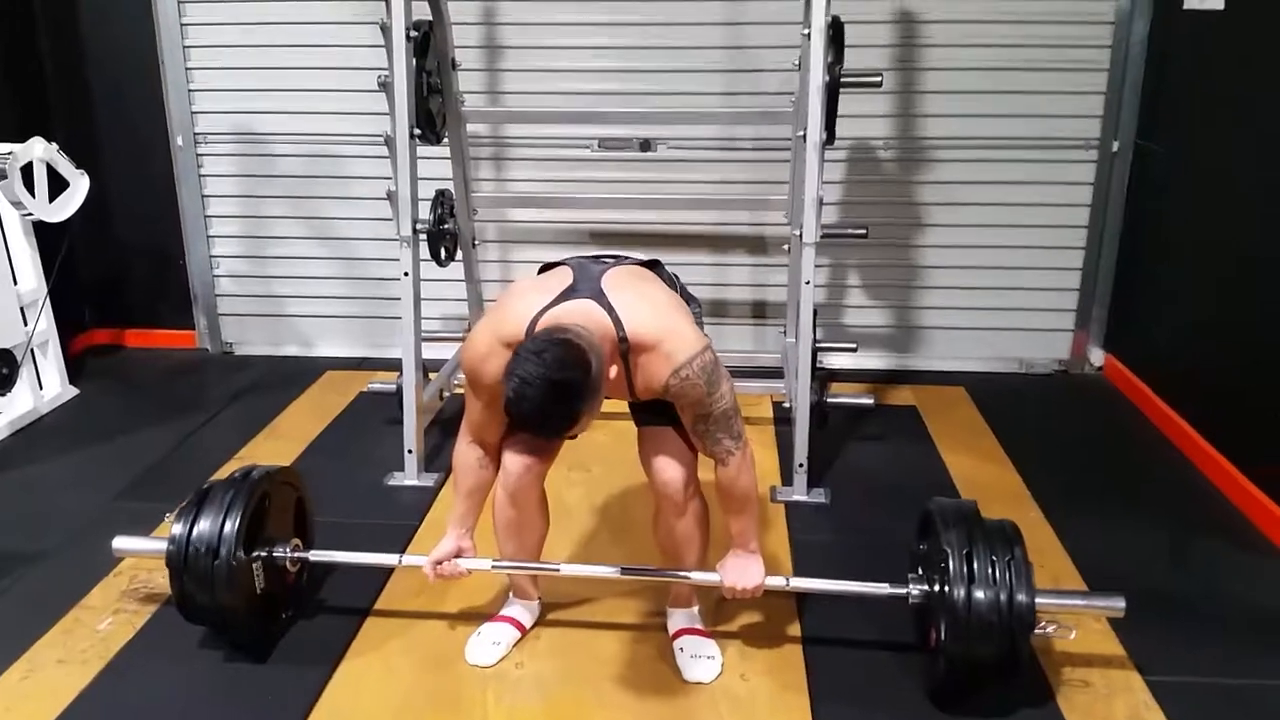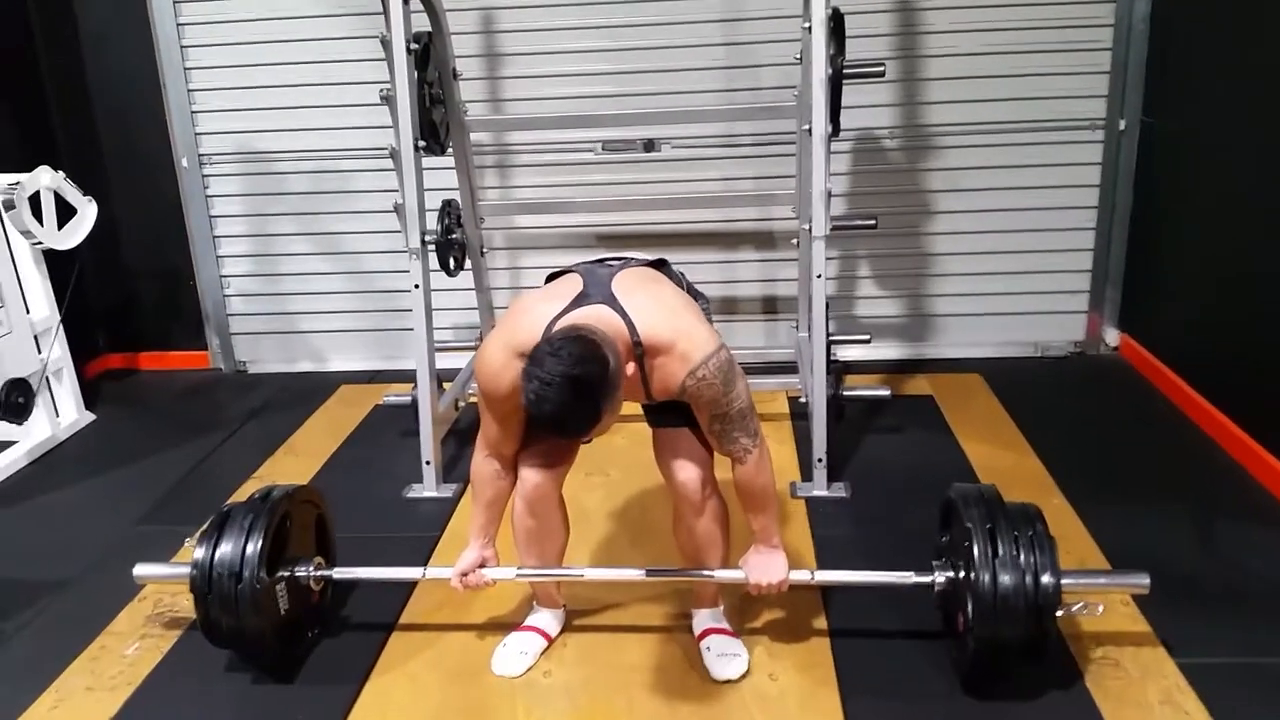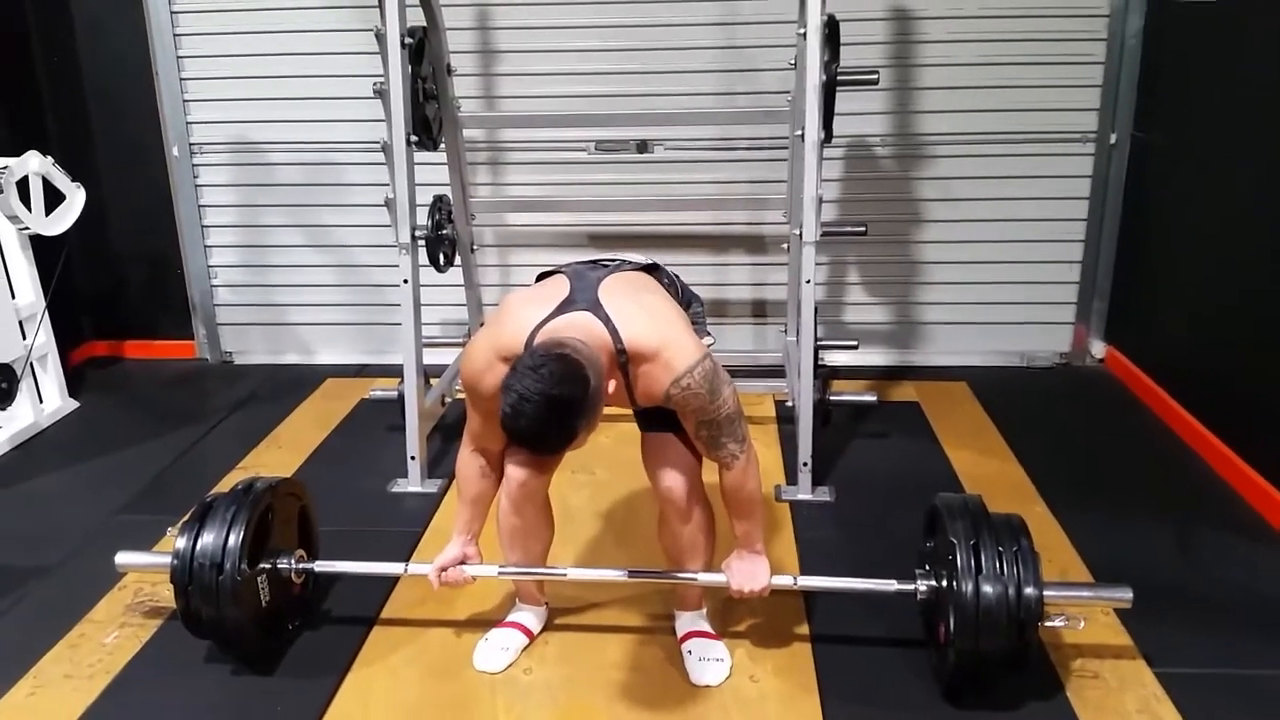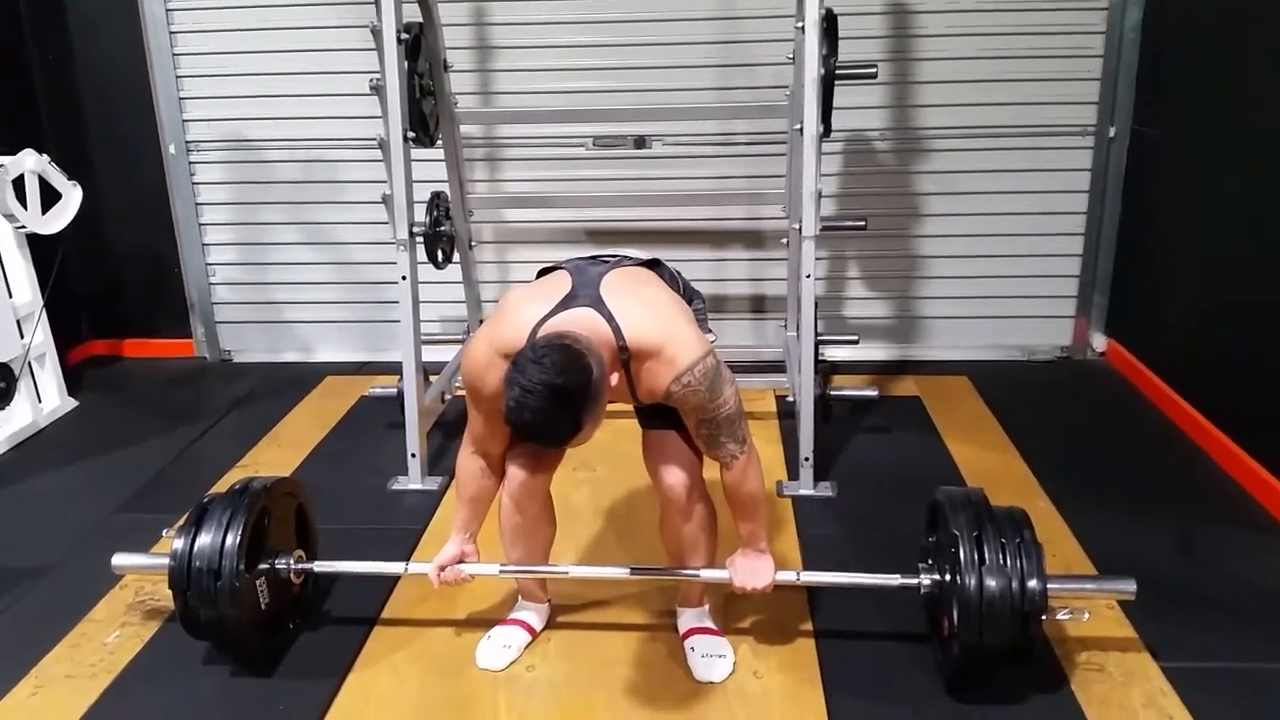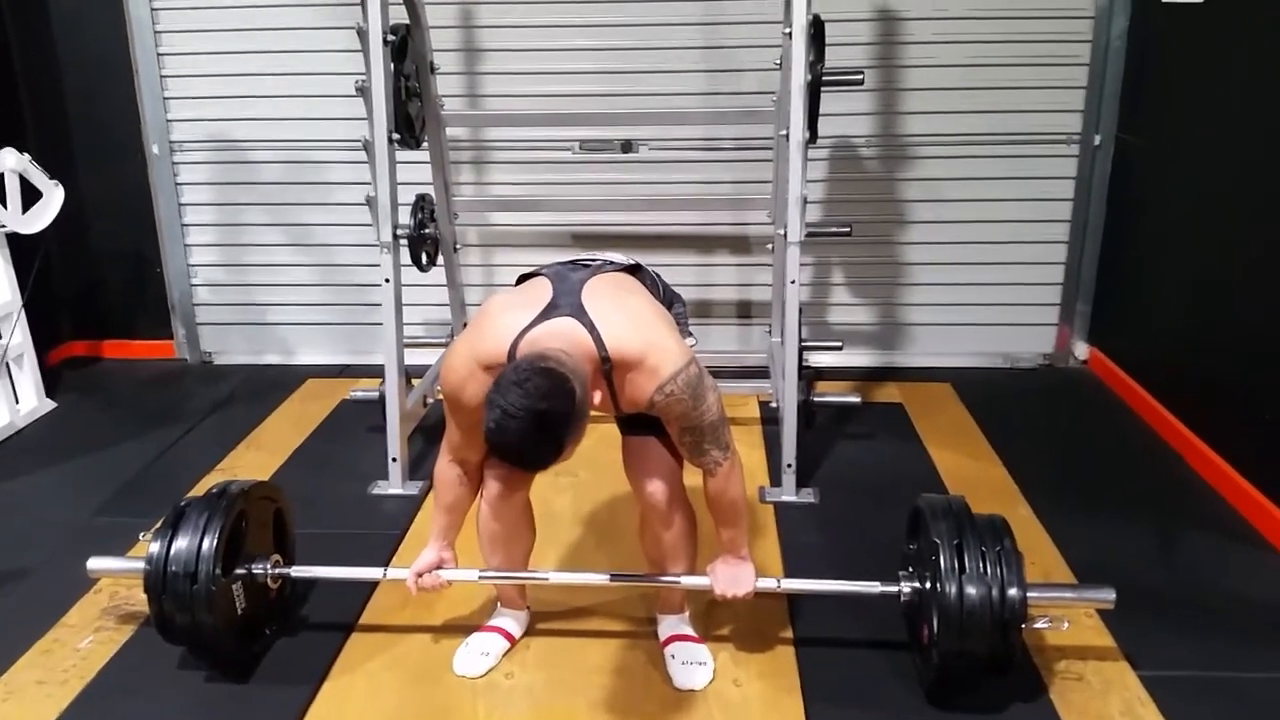
dt=1s
person 1, frame 1
left shoulder: (674, 354)
right shoulder: (492, 346)
left elbow: (731, 449)
right elbow: (478, 442)
left wrist: (745, 549)
right wrist: (459, 531)
left hip: (651, 343)
left knee: (675, 479)
right knee: (517, 468)
left ankle: (684, 608)
right ankle: (522, 600)
person 1, frame 2
left shoulder: (687, 355)
right shoulder: (504, 358)
left elbow: (746, 448)
right elbow: (495, 453)
left wrist: (766, 544)
right wrist: (479, 543)
left hip: (662, 342)
left knee: (691, 480)
right knee: (533, 478)
left ankle: (708, 610)
right ankle: (546, 609)
person 1, frame 3
left shoulder: (675, 363)
right shoulder: (490, 359)
left elbow: (734, 454)
right elbow: (481, 450)
left wrist: (750, 550)
right wrist: (464, 538)
left hip: (663, 328)
left knee: (679, 486)
right knee: (520, 476)
left ankle: (691, 613)
right ankle: (528, 606)
person 1, frame 4
left shoulder: (677, 359)
right shoulder: (491, 357)
left elbow: (735, 453)
right elbow: (482, 451)
left wrist: (754, 548)
right wrist: (462, 537)
left hip: (658, 337)
left knee: (680, 483)
right knee: (521, 475)
left ankle: (694, 610)
right ankle: (531, 603)
person 1, frame 5
left shoulder: (659, 368)
right shoulder: (472, 366)
left elbow: (718, 460)
right elbow: (460, 458)
left wrist: (735, 555)
right wrist: (440, 543)
left hip: (644, 327)
left knee: (660, 490)
right knee: (499, 482)
left ankle: (674, 616)
right ankle: (509, 610)
